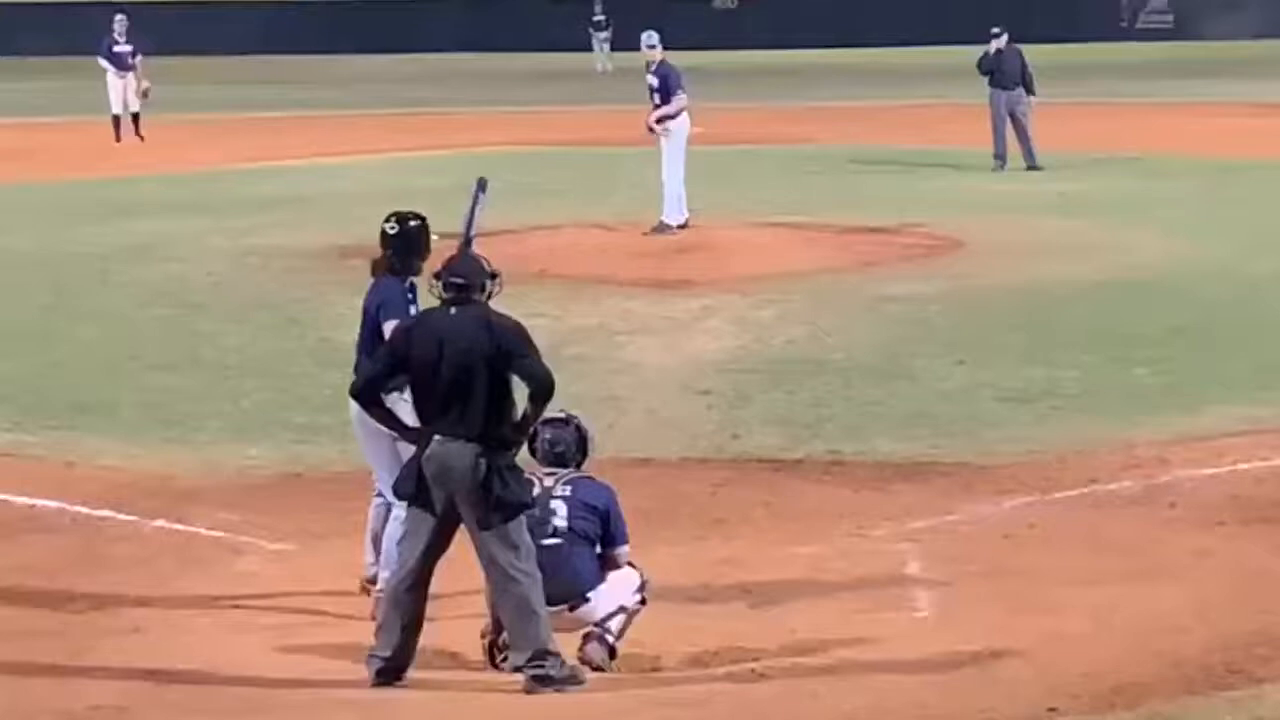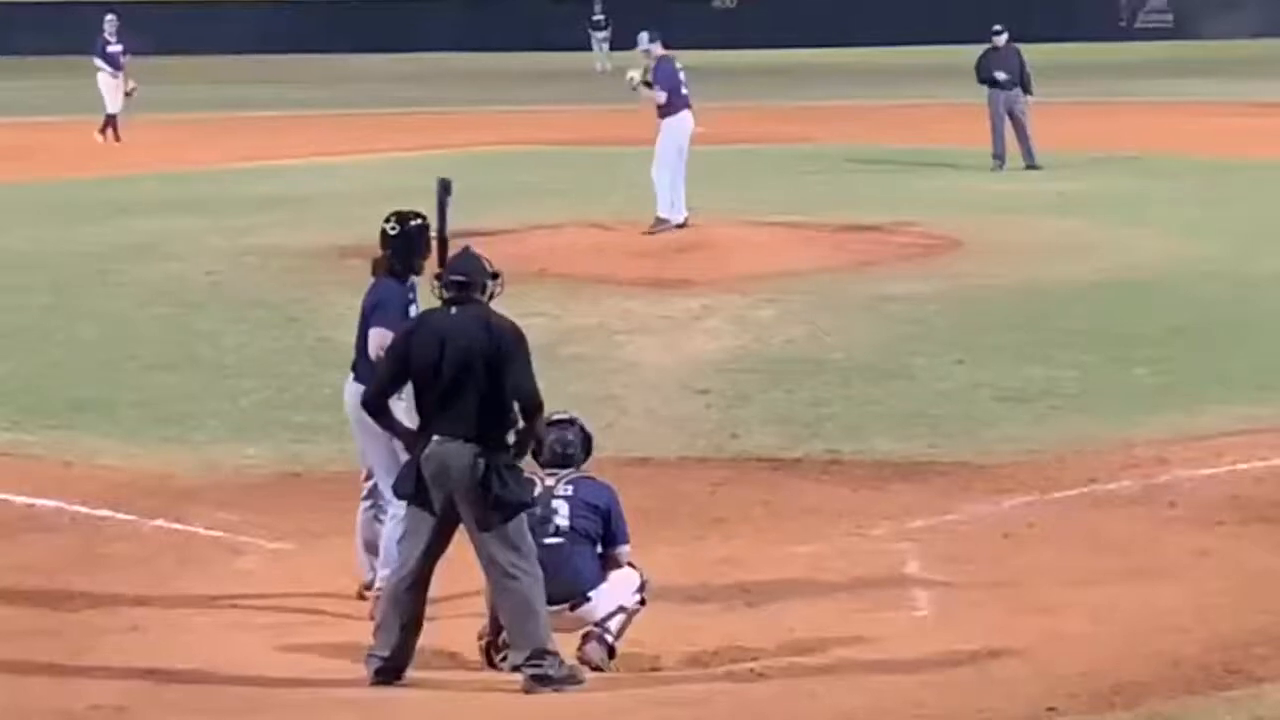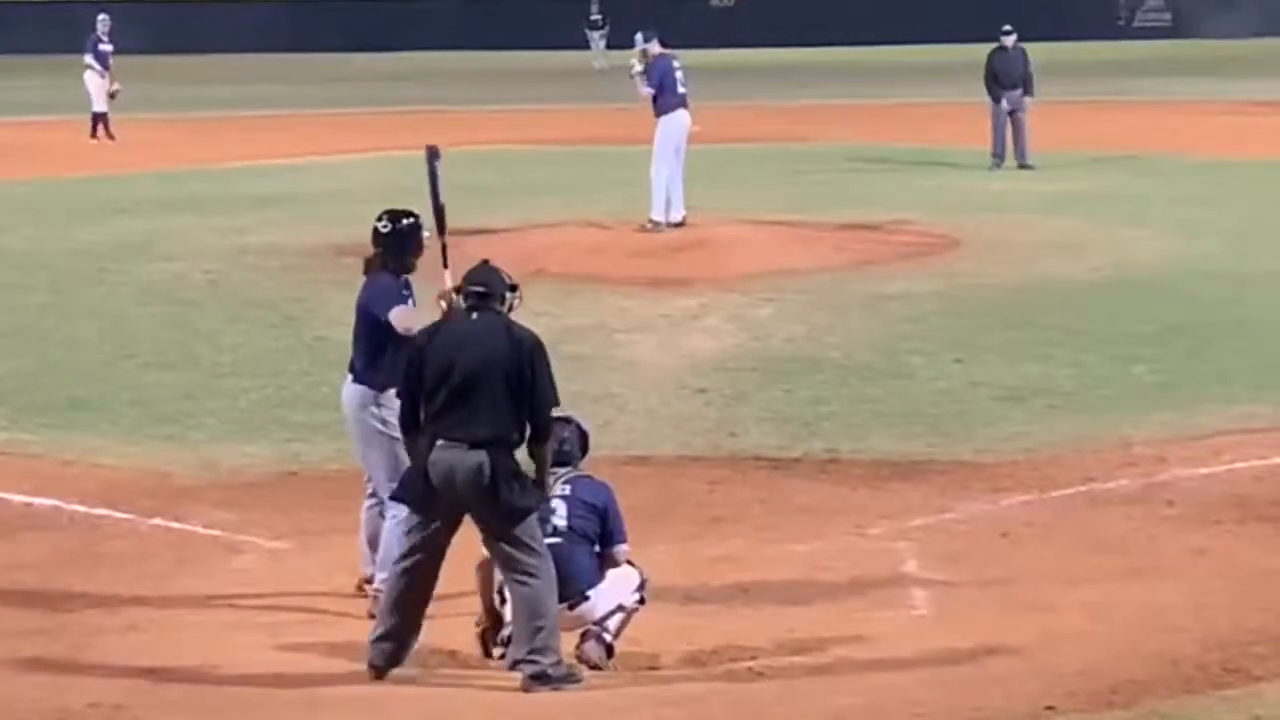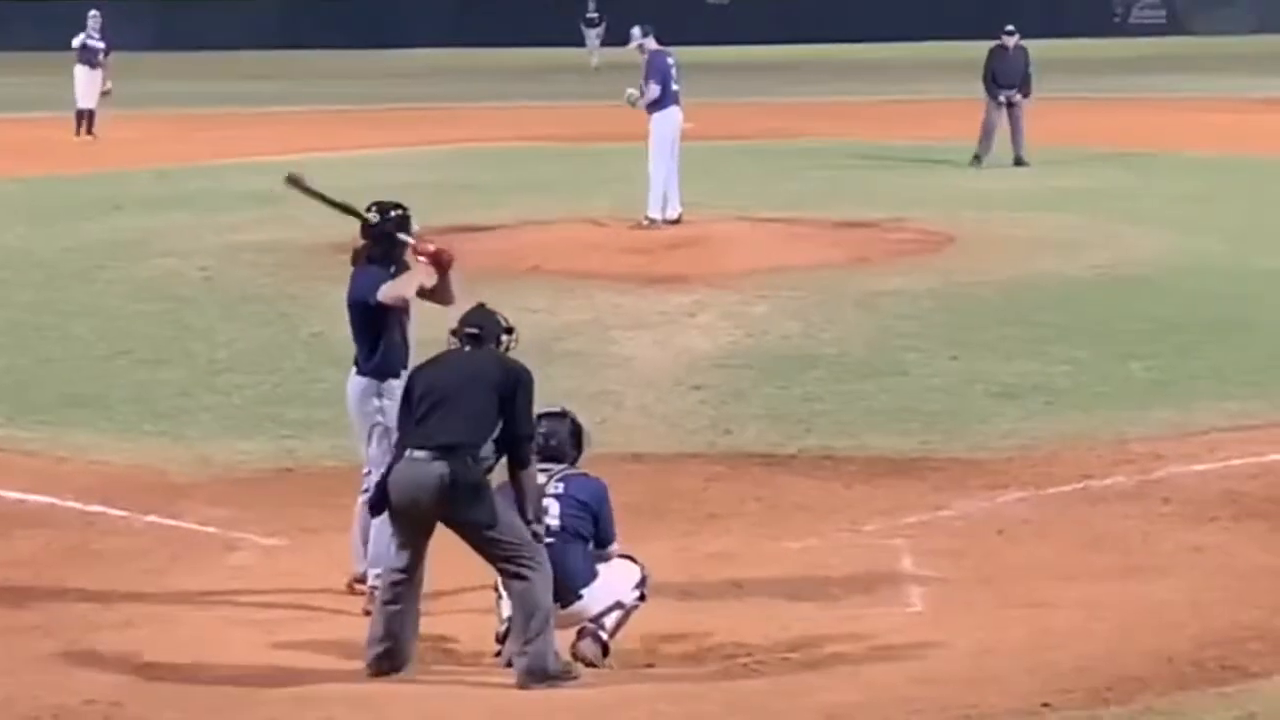
dt=0.4s
person 1, frame 1
left shoulder: (413, 330)
right shoulder: (499, 328)
left elbow: (363, 388)
right elbow: (542, 383)
left wrist: (409, 431)
right wrist: (521, 429)
left hip: (432, 458)
right hip: (482, 460)
left knee: (411, 563)
right knee: (512, 565)
left ankle: (386, 662)
right ankle: (540, 666)
person 1, frame 2
left shoulder: (416, 331)
right shoulder: (499, 330)
left elbow: (373, 398)
right elbow: (528, 400)
left wrist: (409, 437)
right wrist: (526, 440)
left hip: (431, 458)
right hip: (481, 461)
left knee: (411, 563)
right knee: (514, 566)
left ankle: (385, 662)
right ankle: (540, 666)
person 1, frame 3
left shoulder: (431, 337)
right shoulder: (521, 340)
left elbow: (408, 416)
right elbow: (541, 419)
right wrist: (541, 474)
left hip: (437, 461)
right hip: (490, 465)
left knee: (413, 559)
right knee: (530, 566)
left ankle: (384, 654)
right ankle: (540, 665)
person 1, frame 4
left shoulder: (426, 369)
right shoulder: (512, 372)
right elbow: (519, 453)
right wrist: (530, 516)
left hip: (404, 474)
right hip: (455, 475)
left knee: (404, 561)
right knee: (527, 561)
left ankle: (384, 655)
right ankle: (537, 664)
person 2, frame 1
left shoulder: (401, 285)
right shoulder: (390, 291)
left hip: (382, 395)
right hip: (382, 399)
left knee: (389, 488)
left ankle: (375, 572)
right ankle: (388, 593)
person 2, frame 2
left shoulder: (399, 285)
right shoulder: (391, 292)
right elbow: (380, 349)
left knee: (378, 489)
right knee: (405, 495)
left ankle: (372, 578)
right ankle: (386, 591)
person 2, frame 3
left shoulder: (395, 284)
right shoulder: (384, 287)
left elbow: (407, 332)
right elbow: (407, 326)
left hip: (373, 393)
right hip: (376, 398)
left knee: (382, 488)
left ankle: (372, 572)
right ankle: (385, 591)
person 2, frame 4
left shoulder: (393, 270)
right shoulder: (368, 277)
left elbow: (443, 298)
right elbow: (401, 295)
left wrist: (440, 269)
right wrist: (422, 266)
left hip: (383, 384)
right hip: (378, 389)
left knee: (378, 480)
left ankle: (364, 570)
right ankle: (380, 587)
person 3, frame 1
right shoulder: (598, 491)
right elbow: (619, 558)
left wrist: (495, 625)
right hip: (581, 605)
right knee: (632, 578)
right ankle: (600, 640)
person 3, frame 2
right shoulder: (600, 491)
right elbow: (620, 558)
left wrist: (494, 626)
right hip: (581, 604)
right knee: (632, 579)
right ankle: (599, 640)
person 3, frame 3
right shoulder: (597, 490)
left elbow: (487, 562)
right elbow: (618, 556)
left wrist: (489, 617)
right hip: (580, 604)
left knee: (501, 571)
right knee: (631, 577)
left ankle: (514, 636)
right ankle: (598, 638)
person 3, frame 4
left shoulder: (507, 490)
right shoulder: (590, 486)
right elbow: (608, 553)
right hip: (577, 600)
right knee: (633, 573)
left ankle: (513, 633)
right ankle: (594, 637)
person 4, frame 1
left shoulder: (668, 71)
right shoulder: (650, 66)
left elbow: (682, 101)
left wrist: (657, 114)
right wrist: (652, 117)
left hip: (675, 124)
right hip: (665, 123)
left knee: (670, 174)
right knee: (674, 173)
left ankle: (669, 221)
right ankle: (680, 217)
person 4, frame 2
left shoulder: (662, 65)
right shoulder: (670, 61)
left elbow: (660, 98)
left wrist: (639, 87)
right wrist: (643, 82)
left hip: (674, 120)
right hip: (682, 118)
left knee: (660, 170)
right knee: (676, 171)
left ankle: (664, 216)
right ankle: (679, 216)
person 4, frame 3
left shoulder: (657, 63)
right shoulder: (672, 59)
left elbow: (646, 93)
left wrist: (637, 75)
right wrist: (643, 71)
left hip: (670, 119)
right hip: (682, 116)
left knee: (660, 171)
right knee: (675, 170)
left ankle: (657, 219)
right ankle: (677, 215)
person 4, frame 4
left shoulder: (653, 59)
right shoulder: (668, 56)
left elbow: (654, 92)
left wrist: (639, 102)
right wrist: (640, 93)
left hip: (662, 115)
right hip: (674, 112)
left knee: (657, 167)
right knee: (670, 166)
left ankle: (654, 216)
right ankle: (673, 212)
